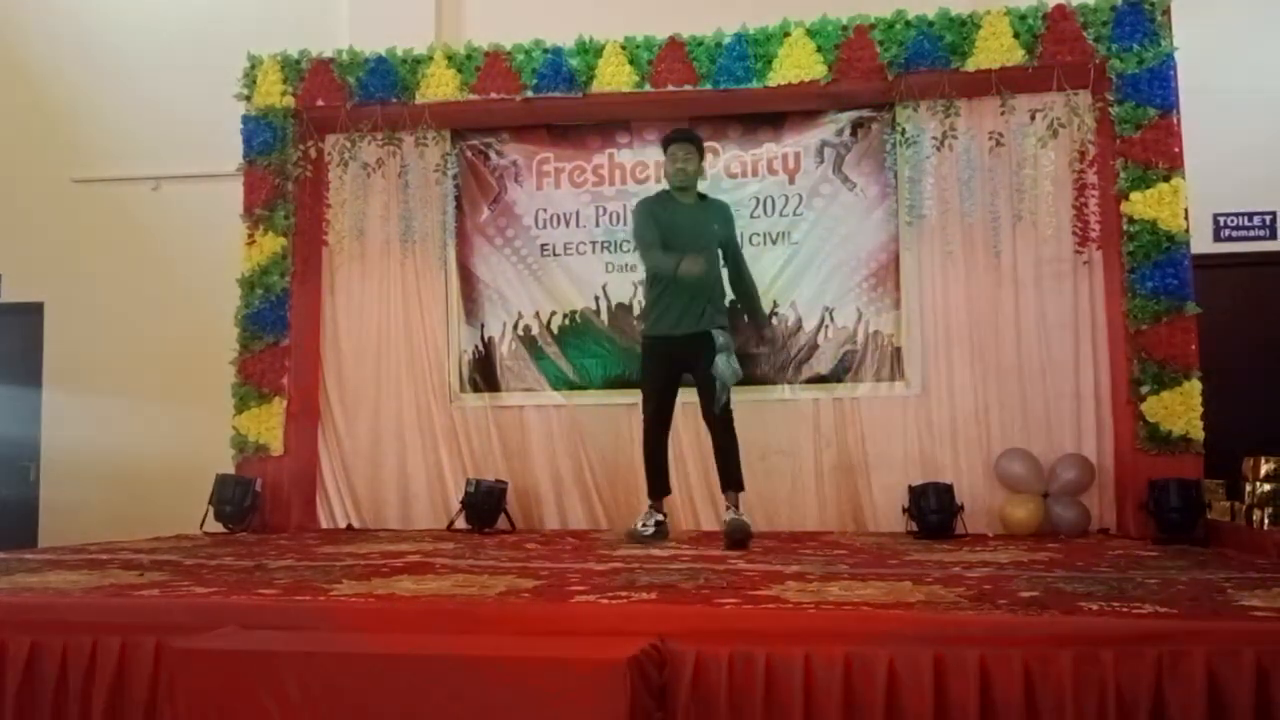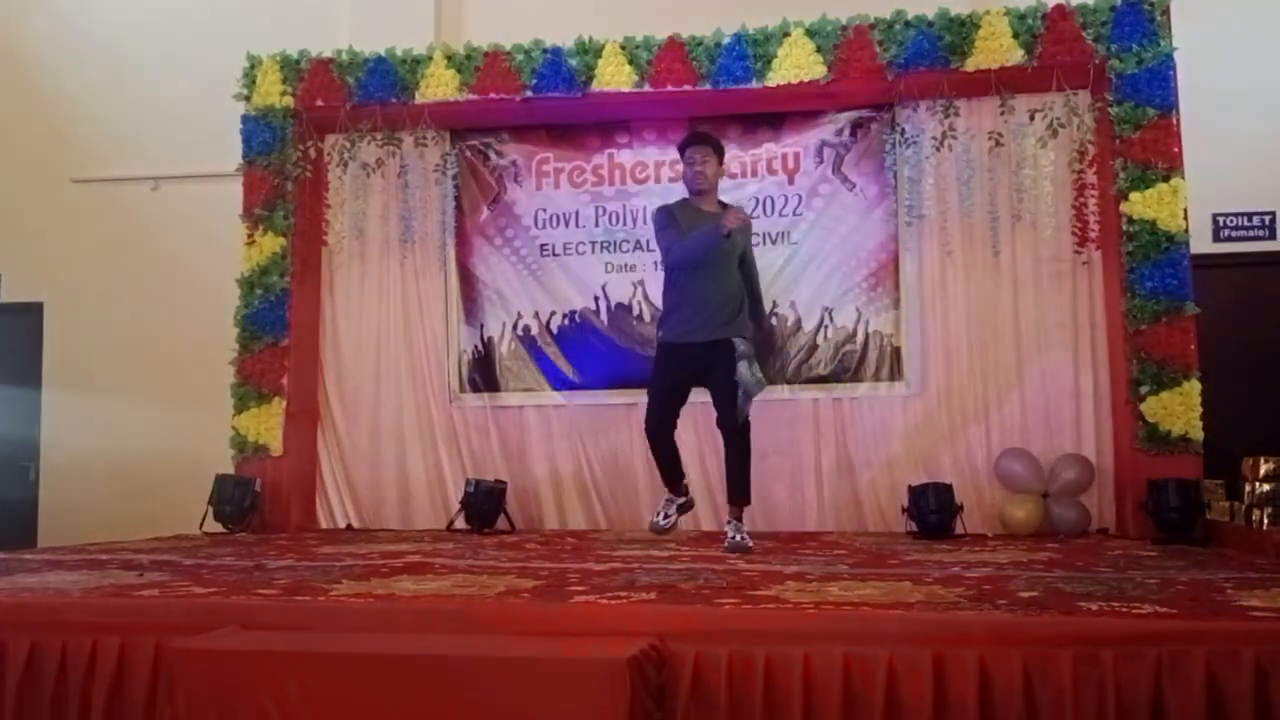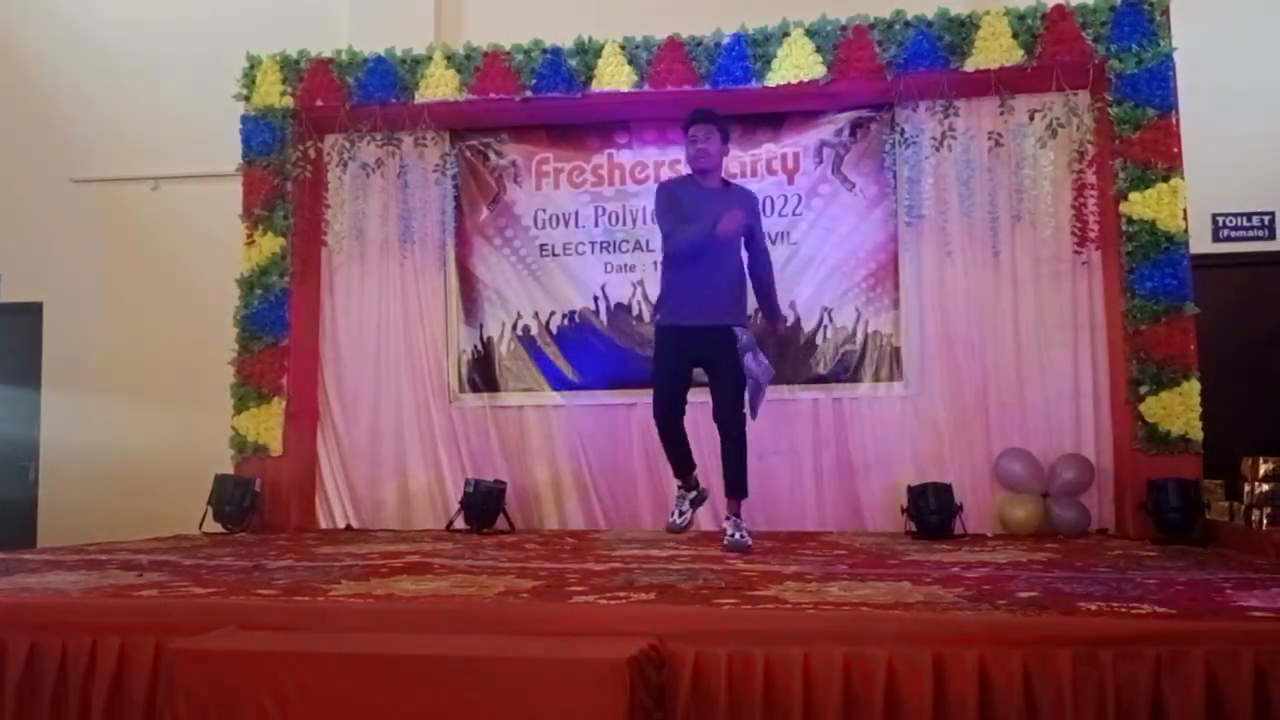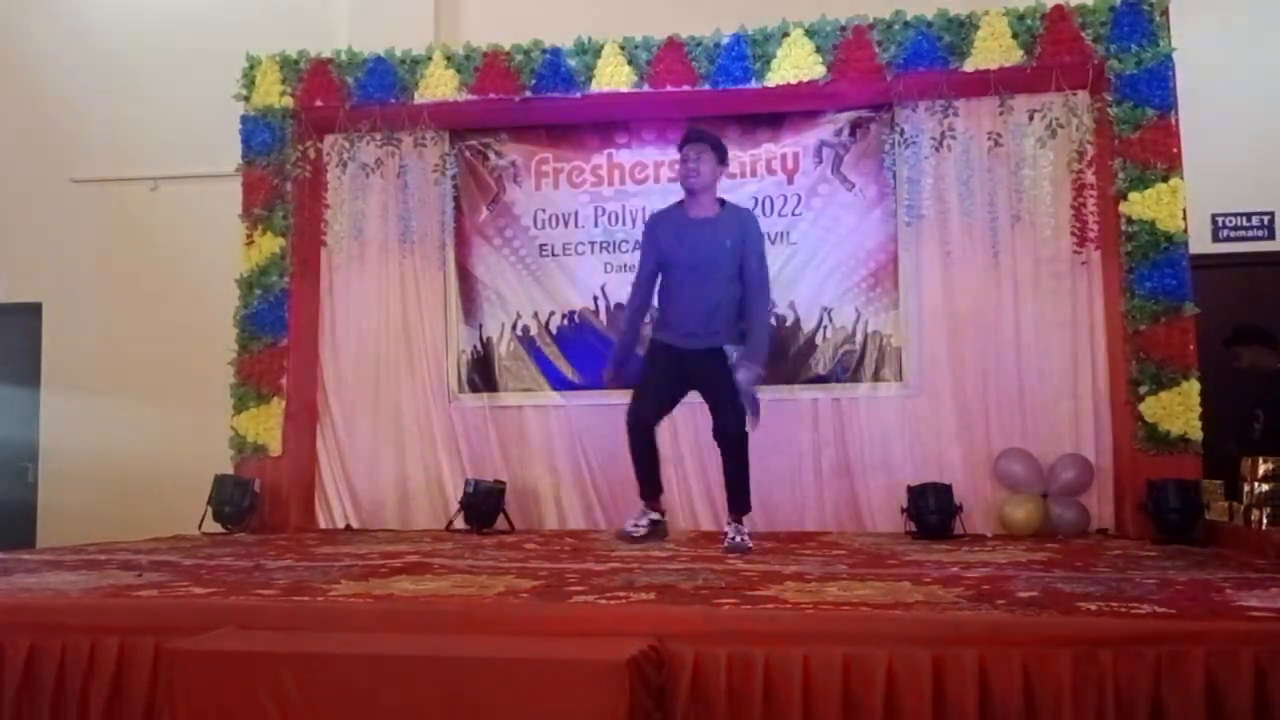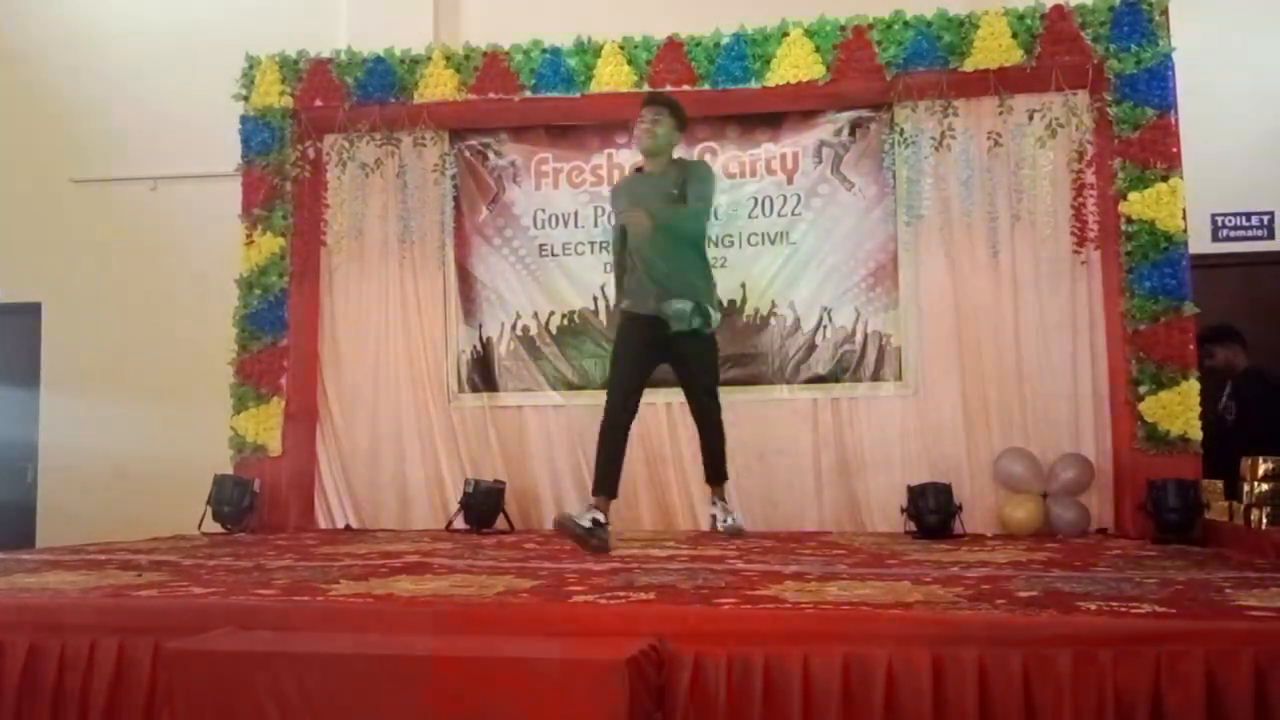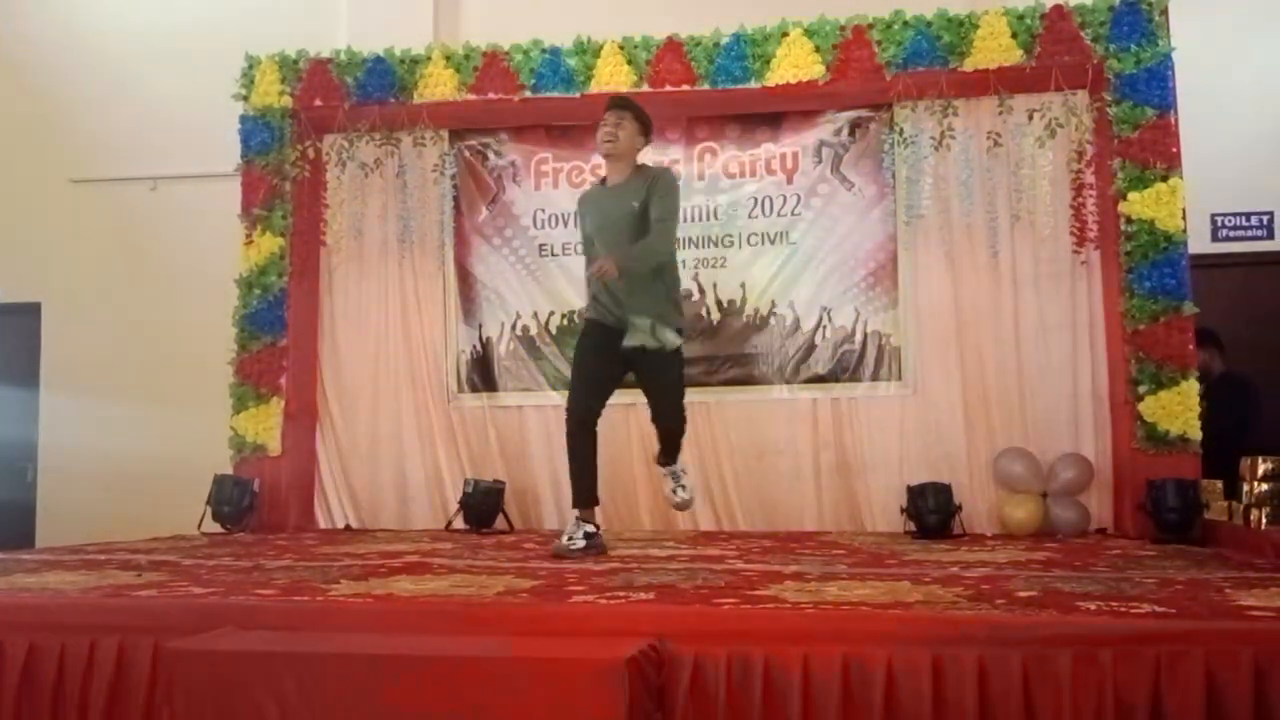
dt=0.2s
person 1, frame 1
left shoulder: (719, 211)
right shoulder: (648, 210)
left elbow: (737, 266)
right elbow: (649, 255)
left wrist: (757, 318)
right wrist: (680, 264)
left hip: (708, 331)
right hip: (661, 335)
left knee: (719, 415)
right knee: (655, 422)
left ankle: (733, 510)
right ankle: (656, 511)
person 1, frame 2
left shoulder: (738, 219)
right shoulder: (668, 216)
right elbow: (675, 256)
left wrist: (760, 326)
right wrist: (721, 231)
left hip: (727, 340)
right hip: (676, 341)
left knee: (735, 426)
right knee: (657, 424)
left ankle: (735, 522)
right ankle: (677, 493)
person 1, frame 3
left shoulder: (745, 199)
right shoulder: (670, 192)
left elbow: (758, 257)
right elbow: (675, 243)
left wrist: (772, 312)
right wrist: (715, 229)
left hip: (726, 326)
right hip: (676, 324)
left knee: (730, 417)
right knee: (666, 410)
left ankle: (734, 517)
right ankle: (688, 487)
person 1, frame 4
left shoulder: (742, 222)
right shoulder: (660, 224)
left elbow: (757, 289)
right elbow: (642, 290)
left wrist: (754, 354)
right wrist: (619, 356)
left hip: (722, 349)
right hip: (670, 346)
left knee: (731, 433)
right knee: (639, 419)
left ankle: (737, 524)
right ankle: (651, 512)
person 1, frame 5
left shoulder: (696, 174)
right shoulder: (623, 191)
left elbow: (698, 221)
left wrist: (654, 219)
right wrist: (621, 299)
left hip: (690, 317)
right hip: (639, 315)
left knee: (706, 410)
right knee: (618, 408)
left ankle: (718, 498)
right ankle: (597, 515)
person 1, frame 6
left shoulder: (659, 182)
right shoulder: (588, 200)
left elbow: (661, 242)
left wrist: (621, 261)
left hip: (656, 325)
right hip: (602, 325)
left knee: (670, 415)
right knee: (580, 415)
left ankle: (668, 463)
right ankle: (585, 525)
